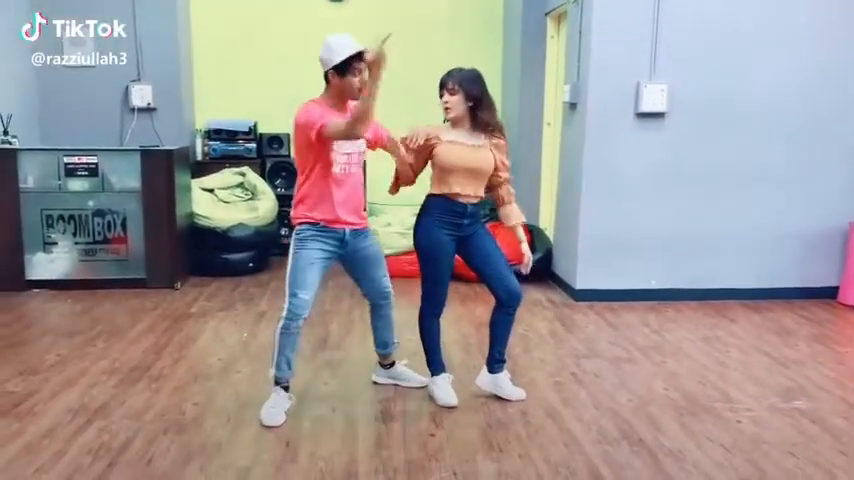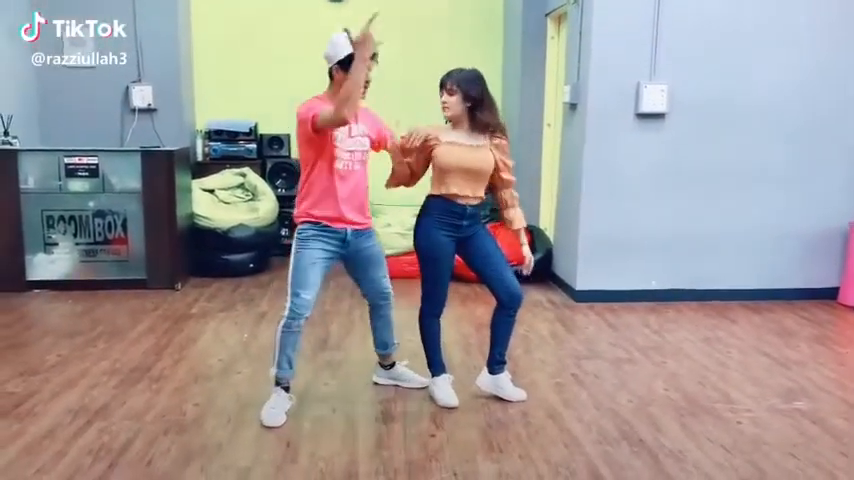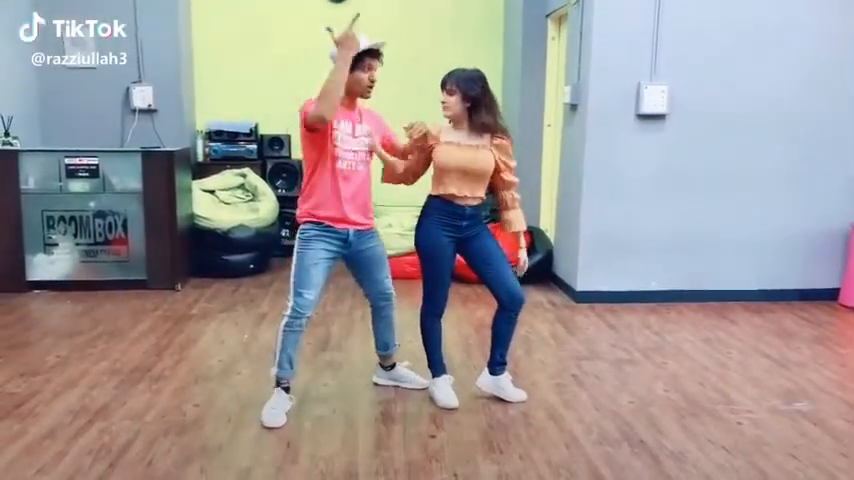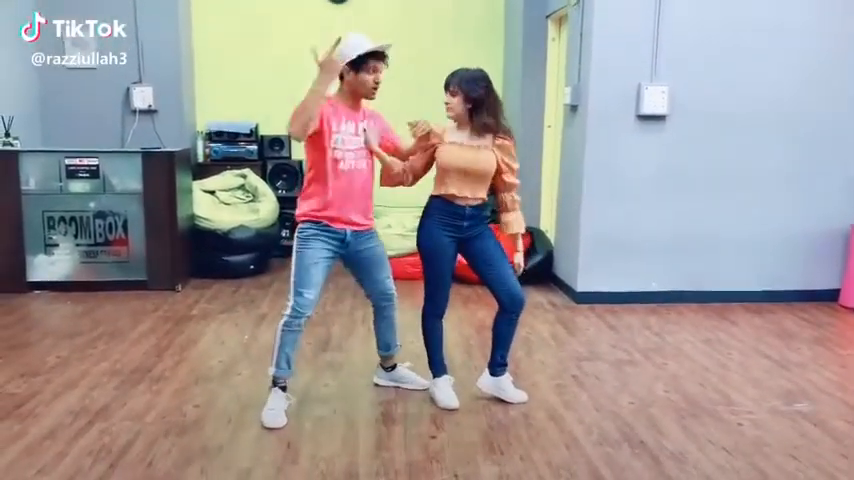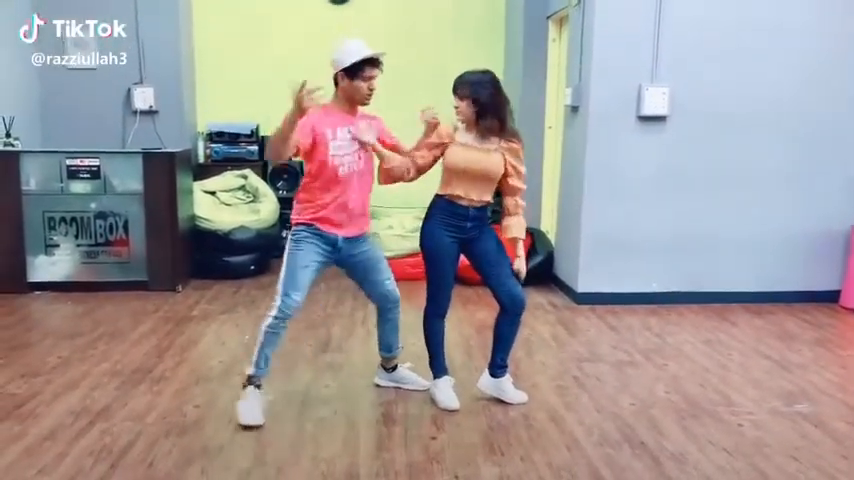
dt=0.1s
person 1, frame 1
left shoulder: (359, 114)
right shoulder: (310, 115)
left elbow: (390, 144)
right elbow: (350, 132)
left wrist: (411, 159)
right wrist: (378, 78)
left hip: (356, 229)
right hip: (315, 231)
left knee: (382, 296)
right knee: (296, 311)
left ankle: (386, 366)
right ankle: (281, 389)
person 1, frame 2
left shoulder: (367, 117)
right shoulder: (313, 110)
left elbow: (395, 148)
right elbow: (338, 118)
right wrist: (358, 55)
left hip: (360, 229)
right hip: (317, 230)
left knee: (381, 297)
right knee: (298, 310)
left ankle: (387, 366)
right ankle: (281, 389)
person 1, frame 3
left shoulder: (372, 118)
right shoulder: (315, 110)
left elbow: (402, 151)
right elbow: (325, 115)
right wrist: (345, 55)
left hip: (362, 230)
right hip: (320, 229)
left knee: (383, 298)
right knee: (300, 310)
left ankle: (387, 367)
right ankle: (282, 389)
person 1, frame 4
left shoulder: (374, 120)
right shoulder: (322, 114)
left elbow: (405, 156)
right elbow: (297, 131)
left wrist: (422, 138)
right wrist: (323, 78)
left hip: (361, 231)
right hip: (319, 230)
left knee: (385, 299)
right knee: (299, 308)
left ankle: (389, 369)
right ankle: (279, 389)
person 1, frame 5
left shoulder: (372, 124)
right shoulder: (314, 120)
left elbow: (408, 155)
right elbow: (276, 156)
right wrist: (295, 115)
left hip: (356, 237)
right hip: (313, 233)
left knee: (389, 299)
right knee: (285, 309)
left ankle: (390, 369)
right ankle: (253, 387)
person 2, frame 1
left shoulder: (493, 141)
right shoulder: (431, 136)
left elbow: (503, 191)
right elbow: (407, 173)
left wrist: (522, 239)
right wrist: (403, 150)
left hip: (473, 222)
right hip: (437, 219)
left knee: (510, 293)
right knee: (434, 303)
left ankle: (494, 373)
right ankle: (438, 376)
person 2, frame 2
left shoulder: (494, 141)
right shoulder: (432, 137)
left elbow: (505, 191)
right elbow: (409, 175)
left wrist: (523, 240)
right wrist: (399, 154)
left hip: (474, 223)
right hip: (437, 220)
left knee: (511, 295)
right knee: (434, 303)
left ankle: (494, 373)
right ankle: (439, 377)
person 2, frame 3
left shoulder: (496, 141)
right shoulder: (433, 136)
left elbow: (507, 191)
right elbow: (408, 174)
left wrist: (521, 241)
right wrist: (381, 153)
left hip: (475, 224)
right hip: (437, 221)
left knee: (512, 296)
right knee: (435, 304)
left ankle: (495, 374)
right ankle: (439, 378)
person 2, frame 4
left shoulder: (499, 141)
right shoulder: (437, 136)
left elbow: (509, 194)
right elbow: (408, 173)
left wrist: (518, 244)
right wrist: (376, 150)
left hip: (478, 224)
right hip: (439, 221)
left knee: (512, 298)
right knee: (436, 304)
left ankle: (495, 375)
right ankle: (440, 378)
person 2, frame 5
left shoulder: (507, 144)
right shoulder: (446, 134)
left elbow: (513, 197)
right elbow: (410, 169)
left wrist: (519, 248)
right wrist: (374, 146)
left hip: (481, 225)
right hip: (443, 221)
left knee: (514, 300)
right knee: (438, 304)
left ankle: (496, 376)
right ankle: (440, 379)
